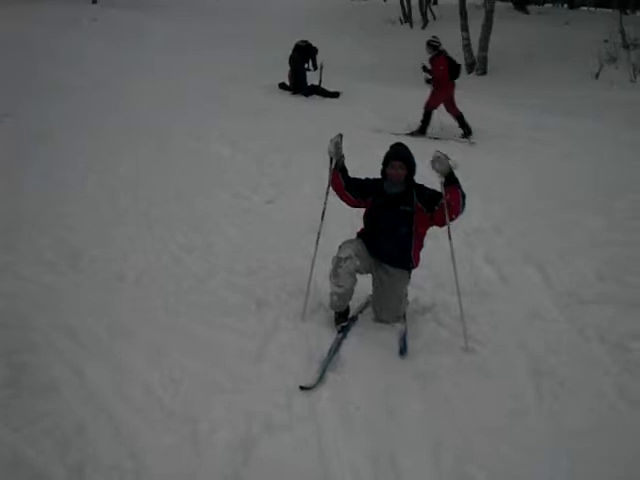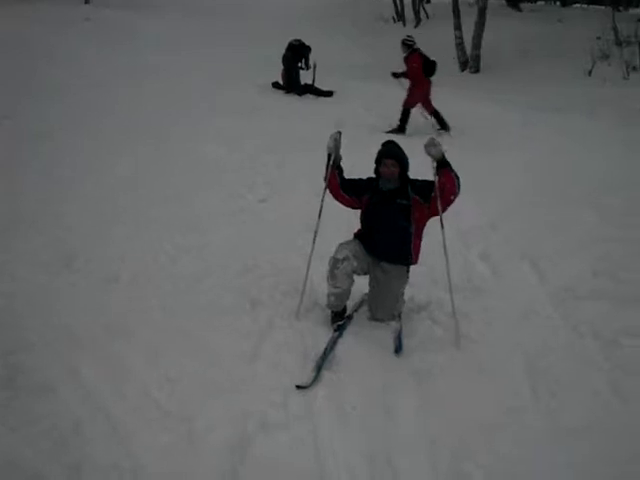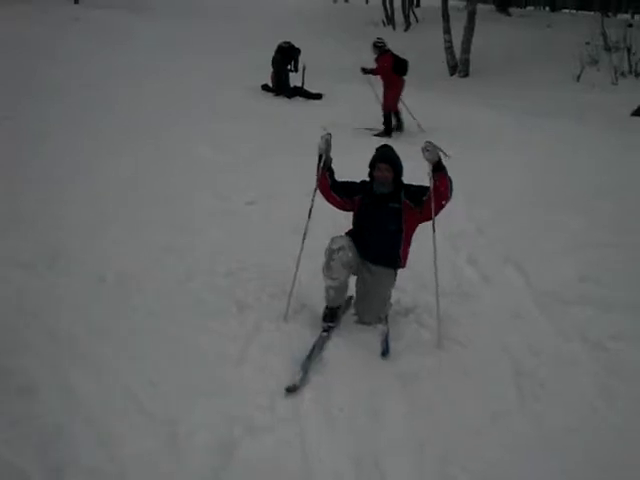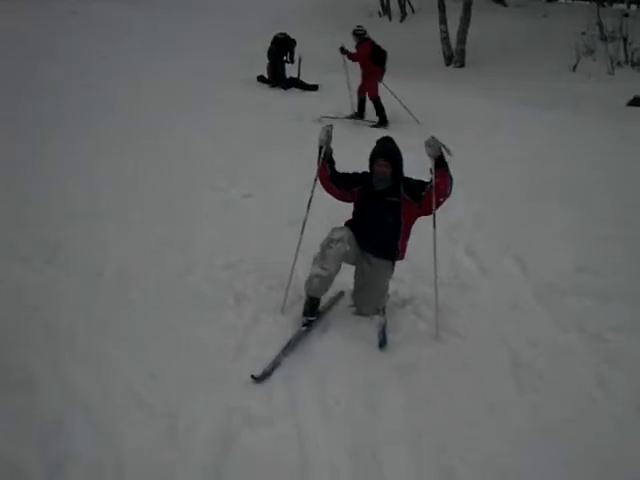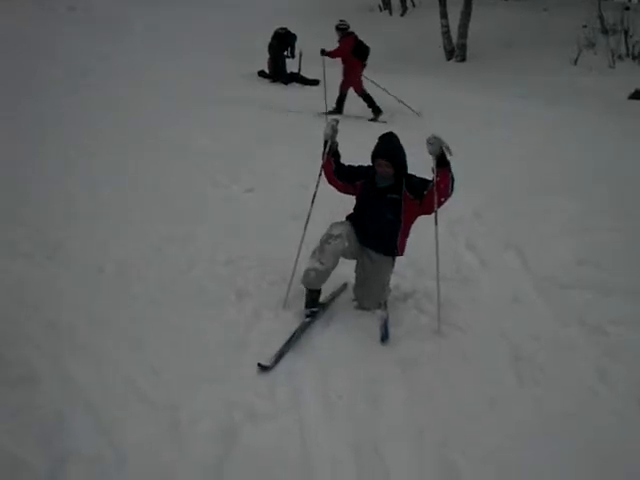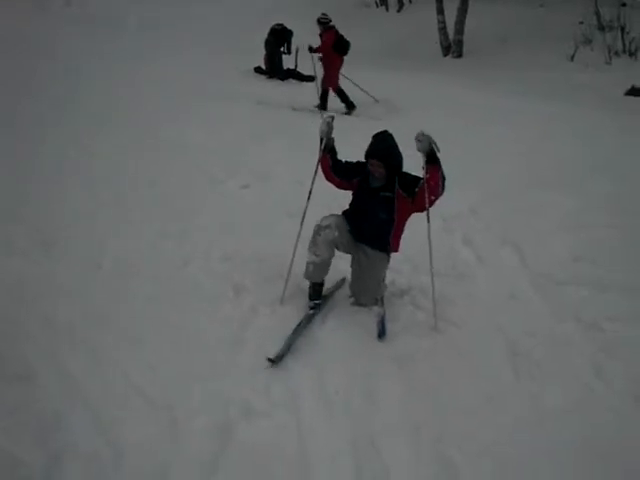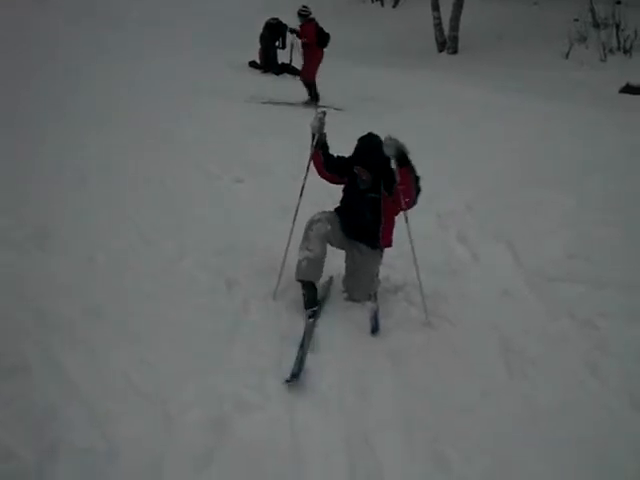
dt=0.2s
person 1, frame 1
left shoulder: (421, 197)
right shoulder: (374, 189)
left elbow: (452, 209)
right elbow: (346, 189)
left wrist: (447, 177)
right wrist: (337, 164)
left hip: (396, 266)
right hip: (367, 251)
left knee: (387, 318)
right knee: (346, 256)
left ankle: (395, 301)
right ankle: (340, 309)
person 1, frame 2
left shoulder: (417, 192)
right shoulder: (369, 188)
left elbow: (449, 193)
right elbow: (340, 190)
left wrist: (440, 162)
right wrist: (334, 162)
left hip: (394, 264)
right hip: (365, 251)
left knee: (382, 317)
right knee: (343, 257)
left ankle: (392, 301)
right ankle: (337, 308)
person 1, frame 3
left shoulder: (409, 197)
right shoulder: (361, 191)
left elbow: (440, 196)
right elbow: (332, 191)
left wrist: (436, 165)
right wrist: (325, 162)
left hip: (382, 267)
right hip: (356, 252)
left knee: (369, 319)
right knee: (338, 248)
right ankle: (333, 304)
person 1, frame 4
left shoulder: (408, 191)
right shoulder: (361, 183)
left elbow: (439, 193)
right elbow: (332, 183)
left wrist: (438, 162)
right wrist: (326, 155)
left hip: (381, 259)
right hip: (354, 244)
left knee: (367, 311)
right knee: (337, 241)
left ankle: (374, 296)
right ankle: (313, 297)
person 1, frame 5
left shoulder: (410, 188)
right shoulder: (365, 177)
left elbow: (440, 193)
right elbow: (337, 175)
left wrist: (440, 161)
right wrist: (330, 147)
left hip: (381, 253)
right hip: (354, 236)
left knee: (368, 304)
right knee: (336, 236)
left ankle: (375, 291)
right ankle: (312, 288)
person 1, frame 6
left shoulder: (404, 186)
right shoulder: (360, 173)
left elbow: (432, 191)
right elbow: (334, 172)
left wrist: (430, 157)
right wrist: (327, 143)
left hip: (376, 248)
right hip: (349, 231)
left knee: (365, 300)
right knee: (327, 228)
left ankle: (370, 287)
right ankle: (316, 282)
person 1, frame 7
left shoulder: (390, 183)
right shoulder: (351, 171)
left elbow: (409, 195)
right elbow: (326, 167)
left wrist: (401, 159)
right wrist: (319, 138)
left hip: (368, 244)
right hip: (342, 228)
left knee: (358, 296)
right knee: (318, 224)
left ankle: (366, 285)
right ankle: (308, 284)
